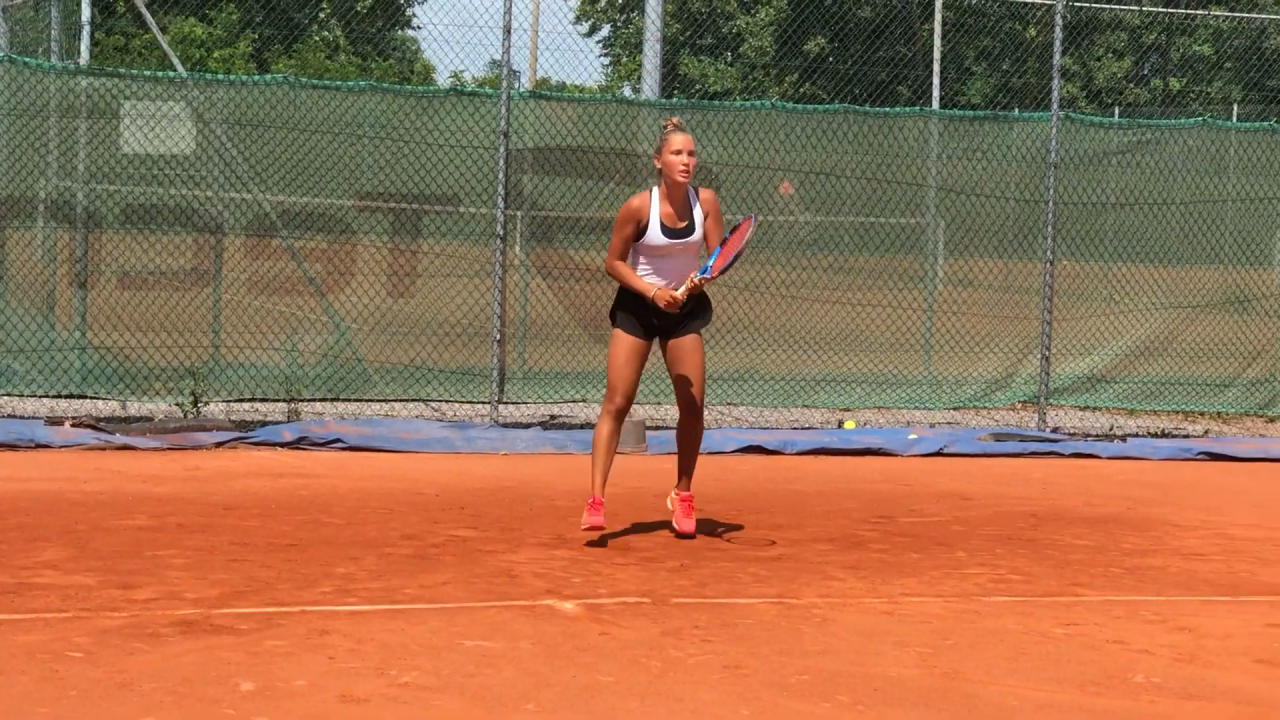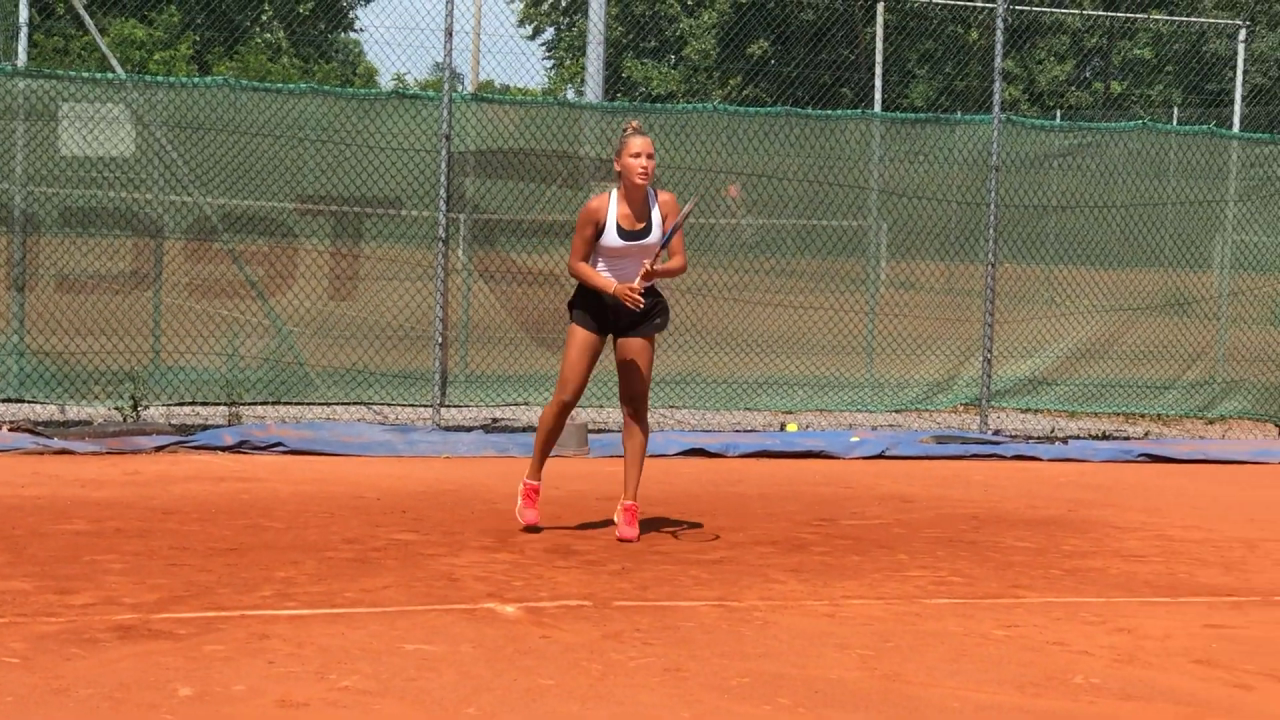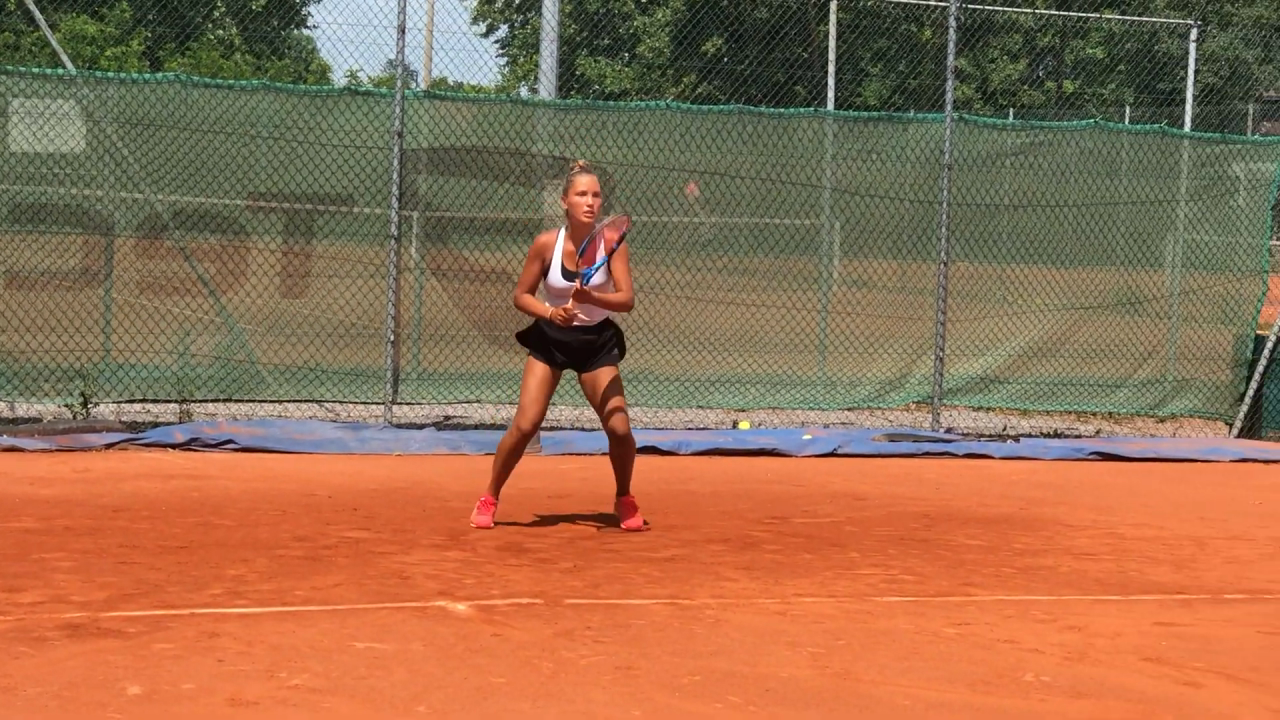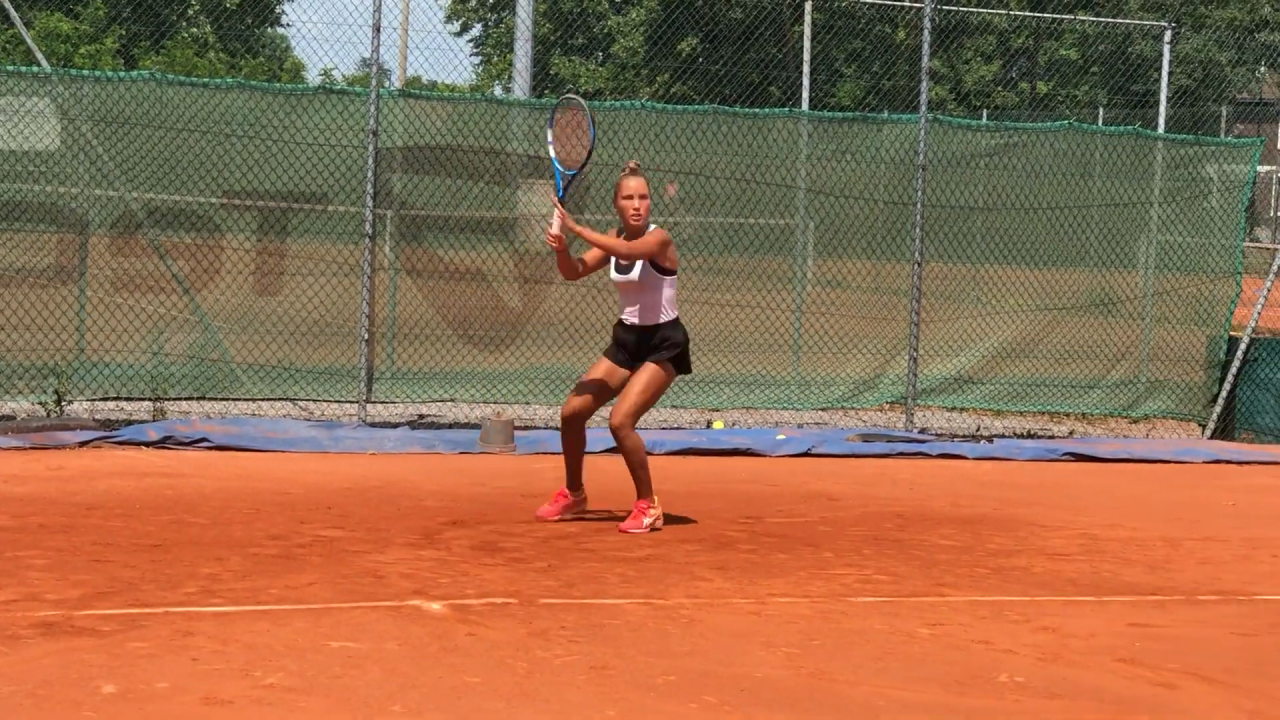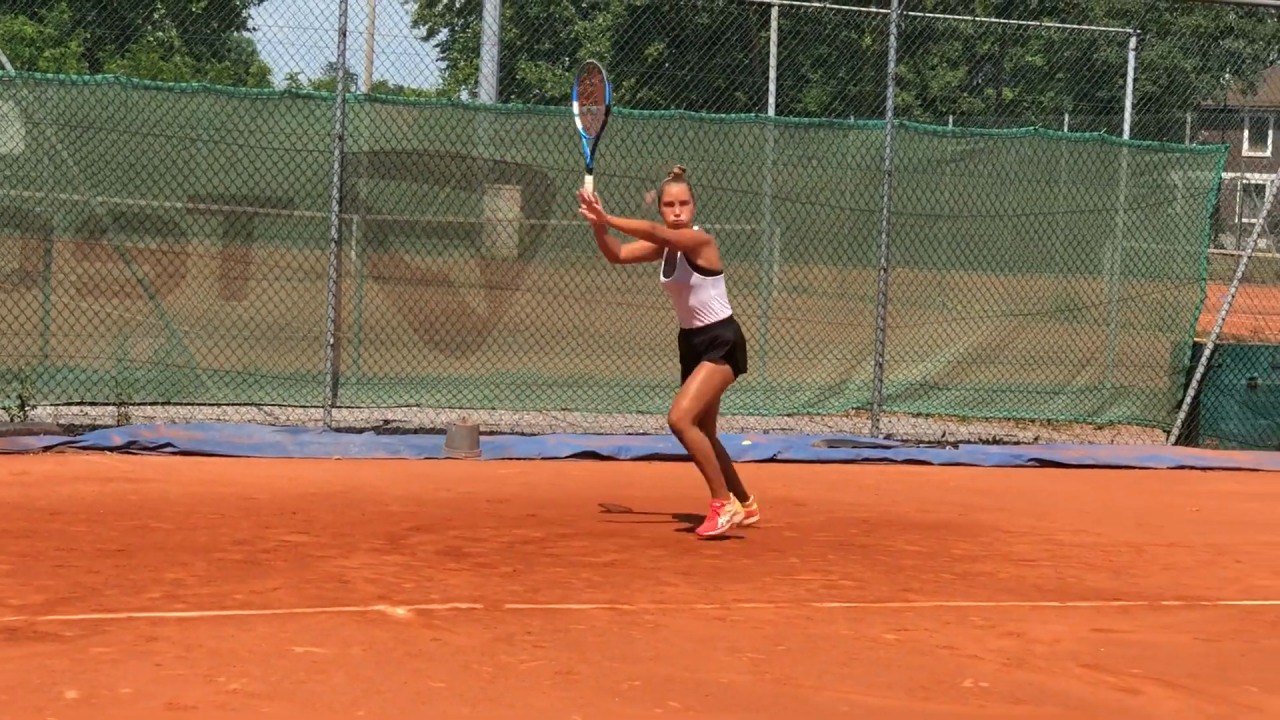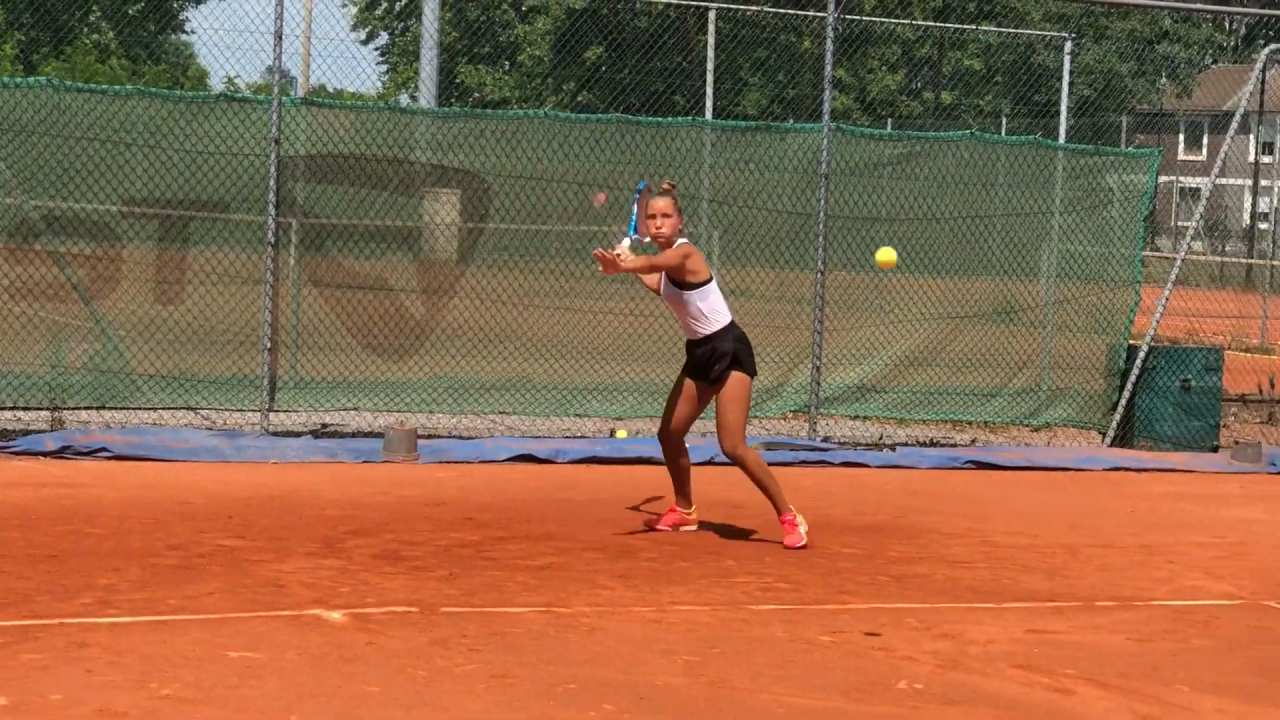
dt=0.3s
person 1, frame 1
left shoulder: (706, 201)
right shoulder: (637, 206)
right elbow: (613, 261)
left wrist: (703, 278)
right wrist: (652, 291)
left hip: (685, 309)
right hip: (639, 306)
left knee: (692, 408)
right knee: (616, 404)
left ankle: (682, 494)
right ankle: (597, 502)
person 1, frame 2
left shoulder: (666, 203)
right shoulder: (597, 207)
left elbow: (680, 262)
right elbow: (576, 264)
left wrist: (656, 272)
right wrist: (613, 288)
left hip: (640, 307)
right hip: (595, 304)
left knee: (635, 407)
right knee: (565, 398)
left ankle: (628, 506)
right ankle: (531, 482)
person 1, frame 3
left shoulder: (611, 242)
right shoulder: (546, 244)
left elbow: (627, 300)
right elbow: (521, 297)
left wrist: (592, 298)
right wrist: (551, 312)
left hip: (596, 340)
right hip: (549, 337)
left knee: (619, 428)
right knee: (525, 426)
left ankle: (624, 500)
right ankle: (489, 499)
person 1, frame 4
left shoulder: (659, 239)
right shoulder: (611, 240)
left elbow: (628, 248)
right elbow: (572, 273)
left wrist: (575, 229)
right wrist: (561, 248)
left hip: (665, 342)
right hip: (627, 339)
left knee: (620, 421)
right knee: (572, 413)
left ankle: (648, 505)
right ankle: (572, 493)
person 1, frame 5
left shoulder: (699, 240)
right shoulder: (663, 243)
left elbow: (655, 230)
right elbow: (617, 255)
left wrist: (607, 219)
right wrist: (599, 224)
left hip: (720, 342)
right hip: (693, 342)
left knee: (680, 418)
right knee: (701, 434)
left ankle: (724, 501)
right ankle: (743, 504)
person 1, frame 6
left shoulder: (682, 252)
right shoulder: (668, 258)
left elbow: (651, 260)
left wrist: (621, 264)
right wrist: (627, 261)
left hip: (726, 349)
right hip: (699, 353)
left knee: (733, 445)
right knee: (670, 432)
left ankle: (789, 517)
right ankle: (684, 509)
